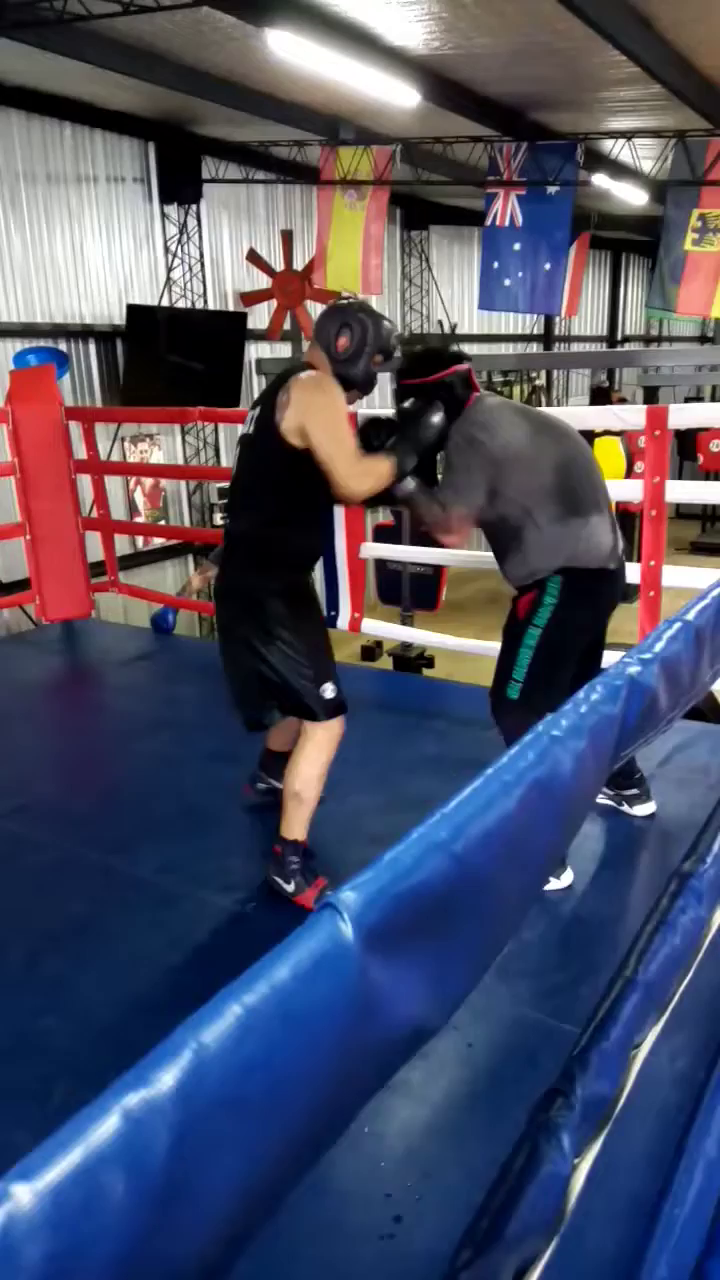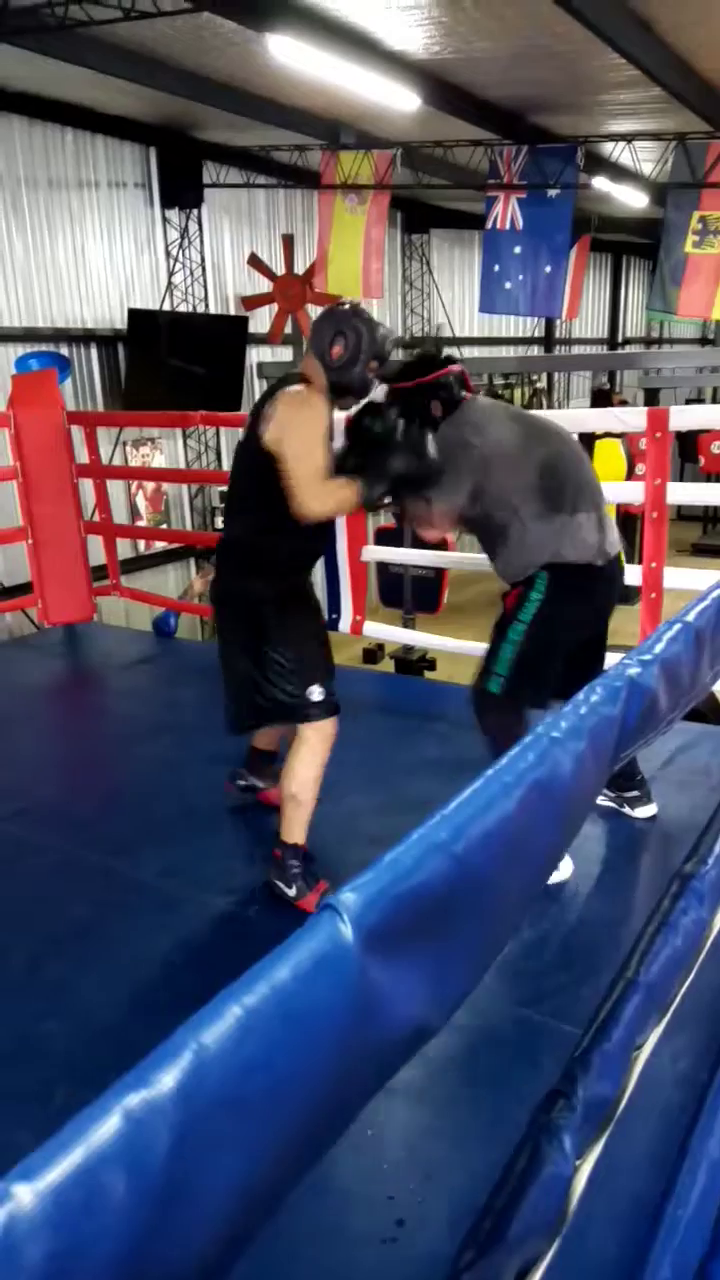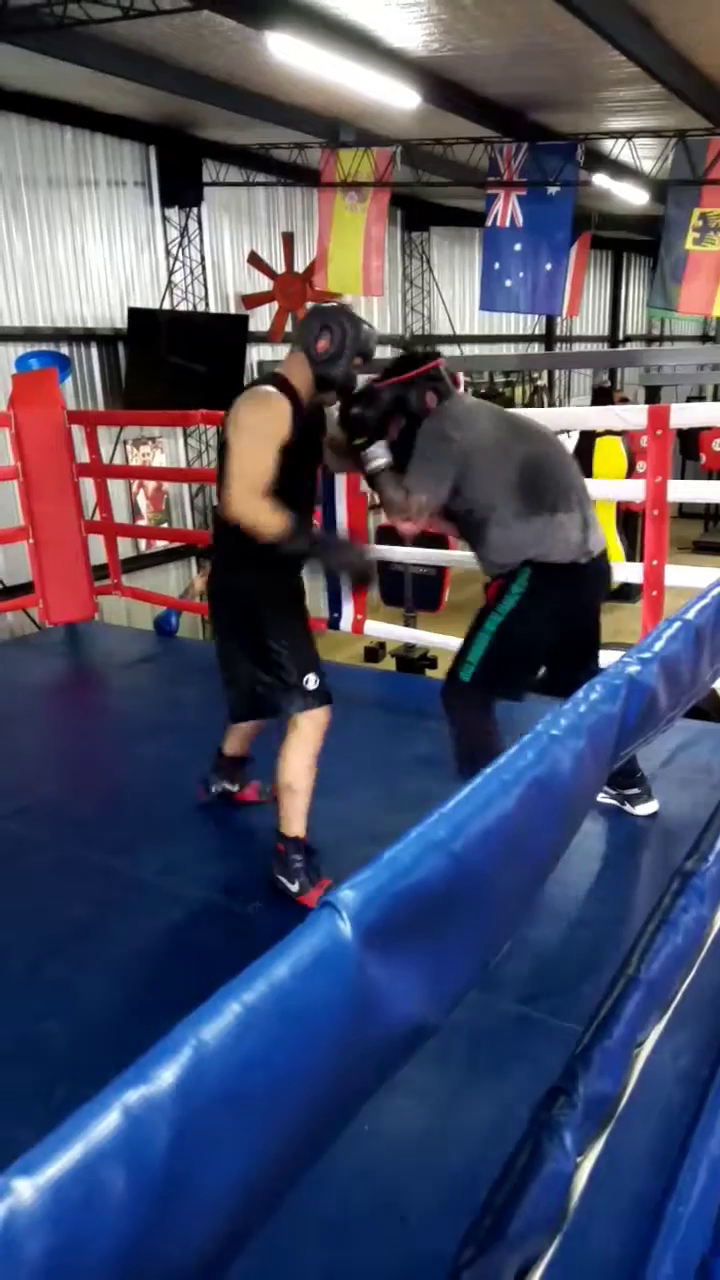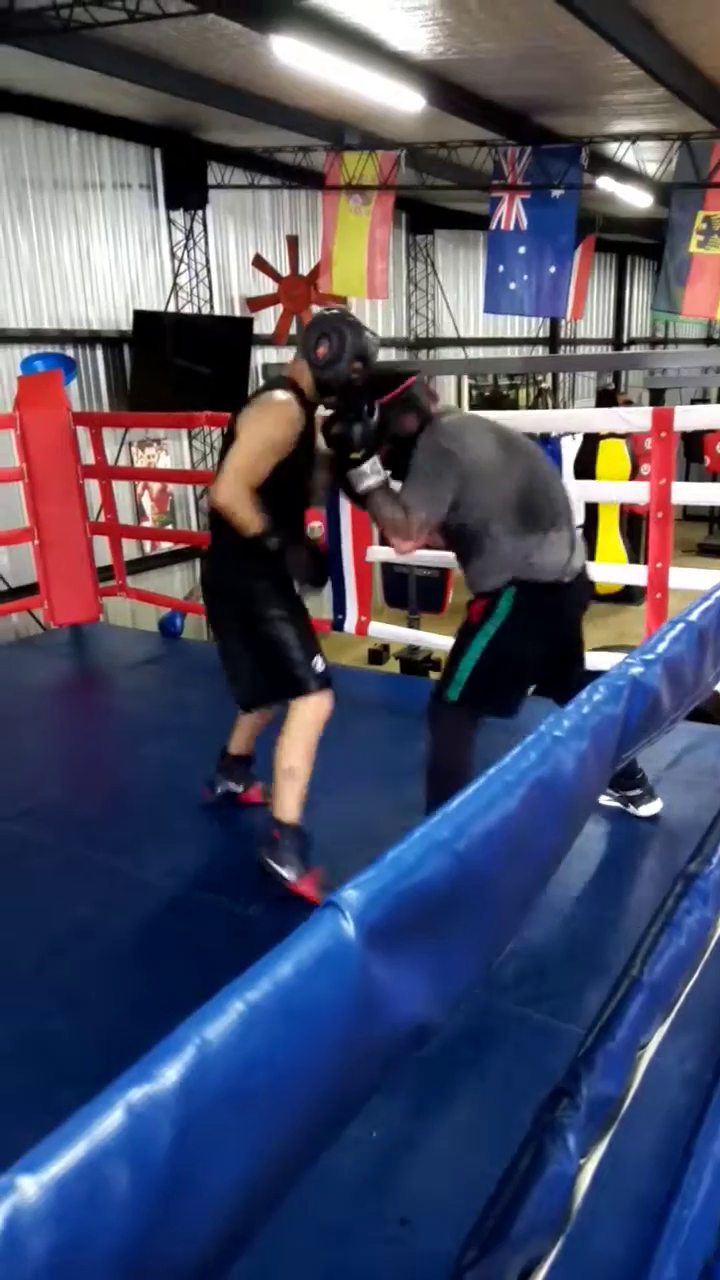
dt=0.1s
person 1, frame 1
left shoulder: (290, 394)
right shoulder: (313, 389)
left elbow: (325, 480)
right elbow: (353, 483)
left wrist: (386, 445)
right wrist: (412, 446)
left hip: (273, 577)
right hip: (265, 587)
left knee: (307, 690)
right knee: (325, 718)
left ankle: (271, 772)
right ankle: (293, 864)
person 1, frame 2
left shoulder: (293, 404)
right shoulder: (299, 402)
left elbow: (313, 488)
right elbow: (313, 502)
left wrist: (360, 471)
right wrist: (387, 474)
left hip: (270, 580)
right hip: (261, 589)
left knee: (293, 690)
right knee: (317, 721)
left ankle: (253, 770)
right ankle: (291, 869)
person 1, frame 3
left shoulder: (303, 407)
right shoulder: (268, 405)
right elbow: (244, 503)
right wrist: (324, 546)
left hip: (262, 580)
right hip: (253, 584)
left knee: (272, 689)
right knee: (310, 711)
left ankle: (225, 773)
right ankle: (294, 861)
person 1, frame 4
left shoulder: (299, 407)
right shoulder: (281, 408)
right elbow: (229, 493)
right wrist: (283, 548)
left hip: (254, 573)
right hip: (244, 577)
left knee: (274, 682)
right knee: (312, 699)
left ankle: (230, 773)
right ankle: (284, 845)
person 2, frame 1
left shoulder: (471, 432)
right shoulder: (505, 418)
left elbow: (450, 526)
left wrist: (403, 479)
right wrist: (423, 474)
left hip: (566, 577)
right hip: (599, 565)
left knee: (515, 706)
right knee: (580, 683)
right ankle: (629, 786)
person 2, frame 2
left shoulder: (461, 432)
right shoulder: (498, 420)
left elbow: (433, 524)
left hip: (557, 574)
right hip: (595, 564)
left knee: (497, 701)
right knee: (582, 685)
right ankle: (630, 789)
person 2, frame 3
left shoulder: (443, 429)
right shoulder: (477, 418)
left elbow: (408, 515)
right elbow: (453, 509)
left wrist: (370, 451)
left hip: (539, 575)
right hip: (582, 561)
left knee: (465, 695)
right knee: (579, 679)
right ankle: (630, 784)
person 2, frame 4
left shoulder: (439, 443)
right shoulder: (463, 430)
left elbow: (406, 535)
right elbow: (442, 518)
left wrist: (362, 468)
left hip: (526, 590)
right hip: (564, 577)
left knee: (452, 711)
right knee: (571, 686)
right ankle: (632, 786)
